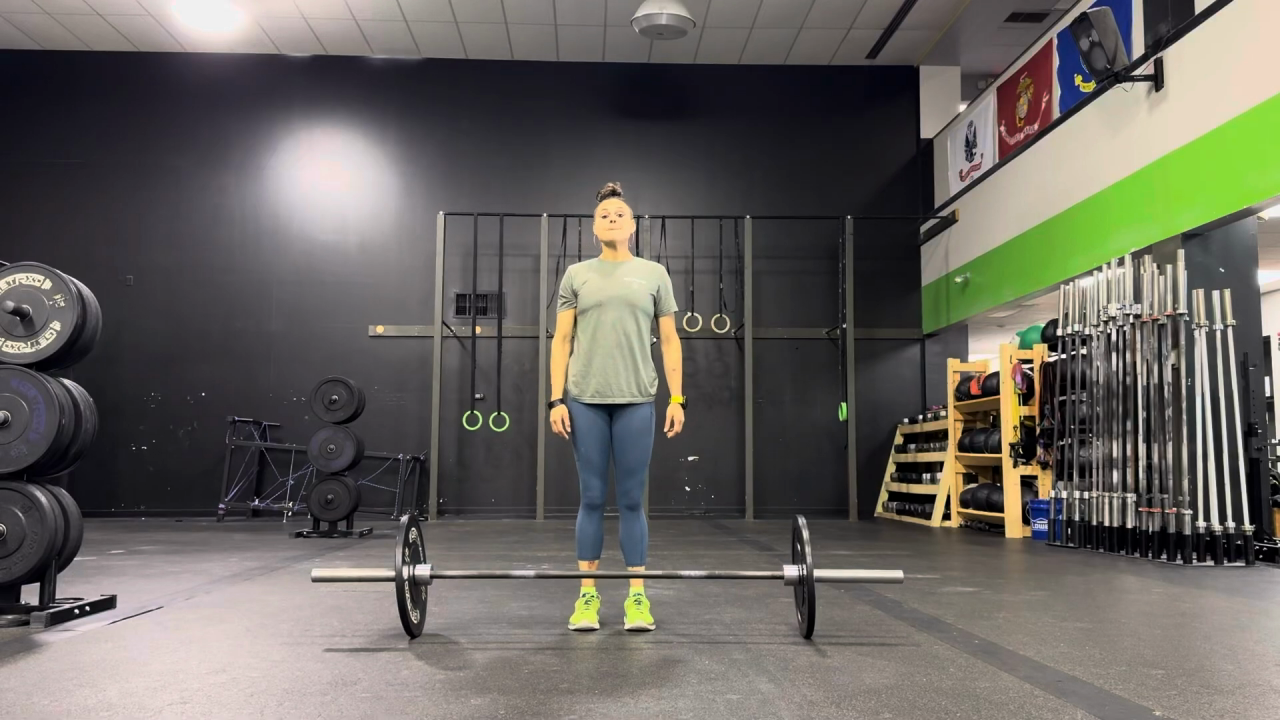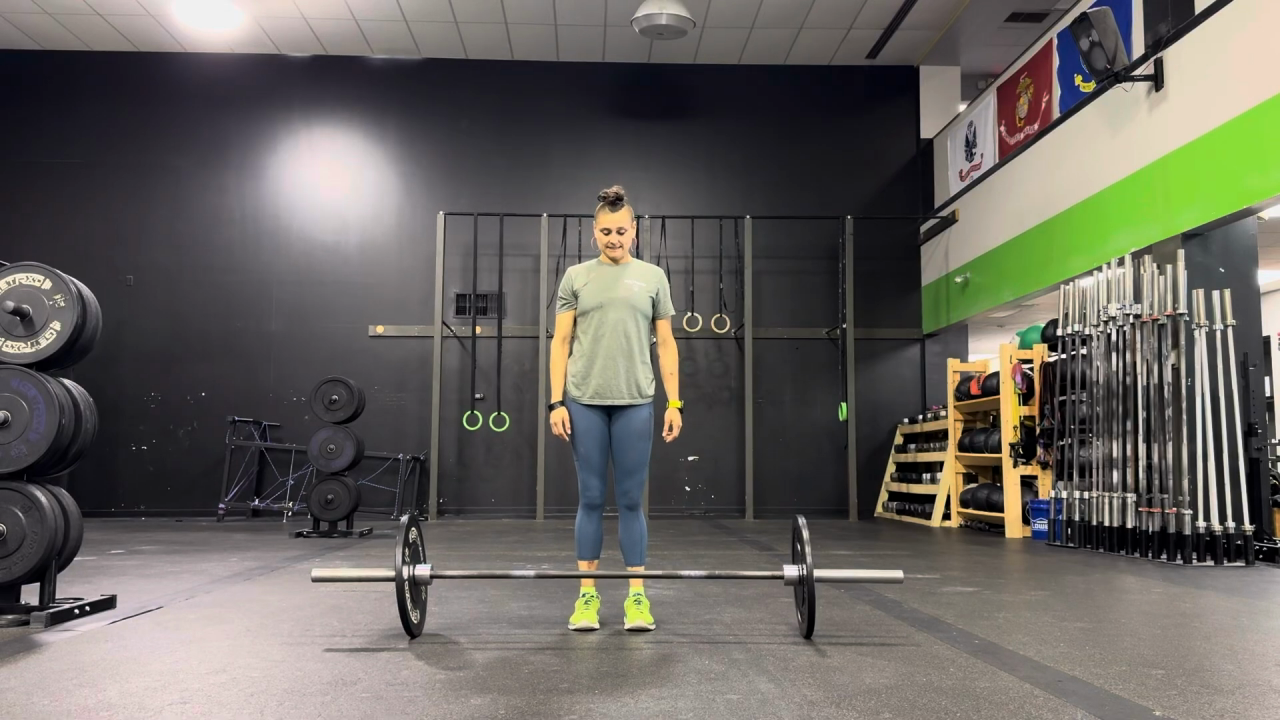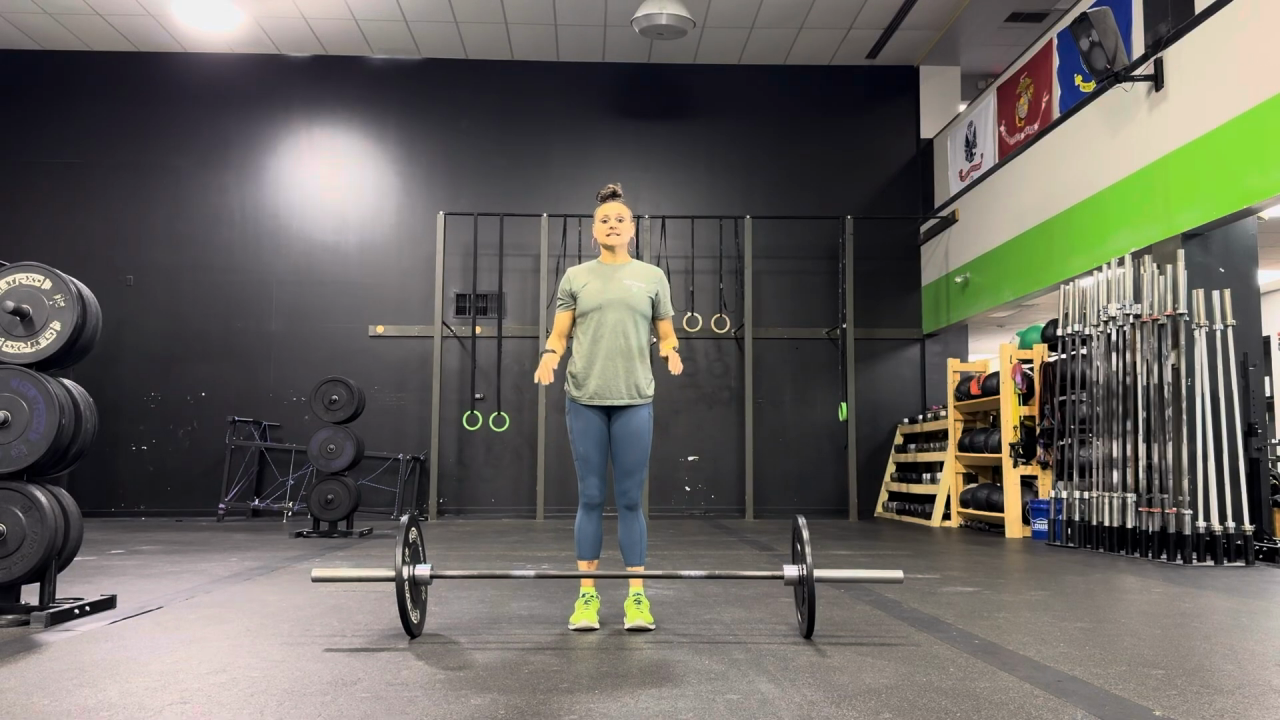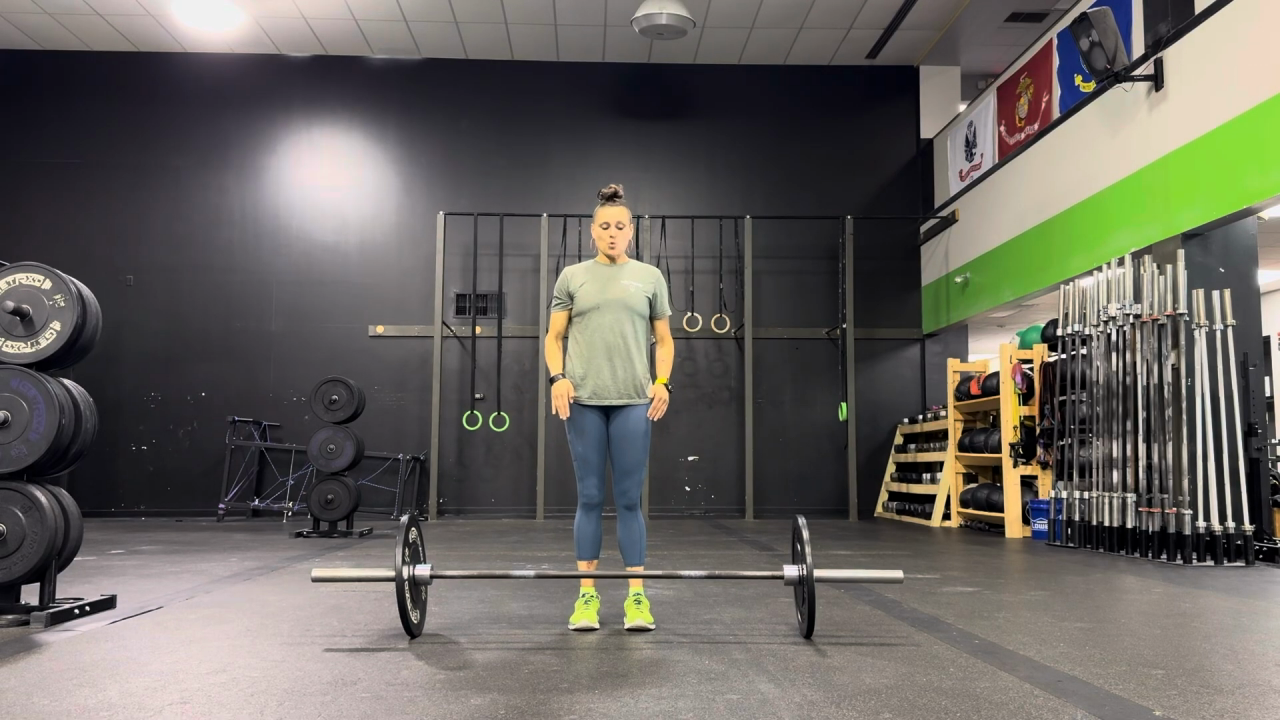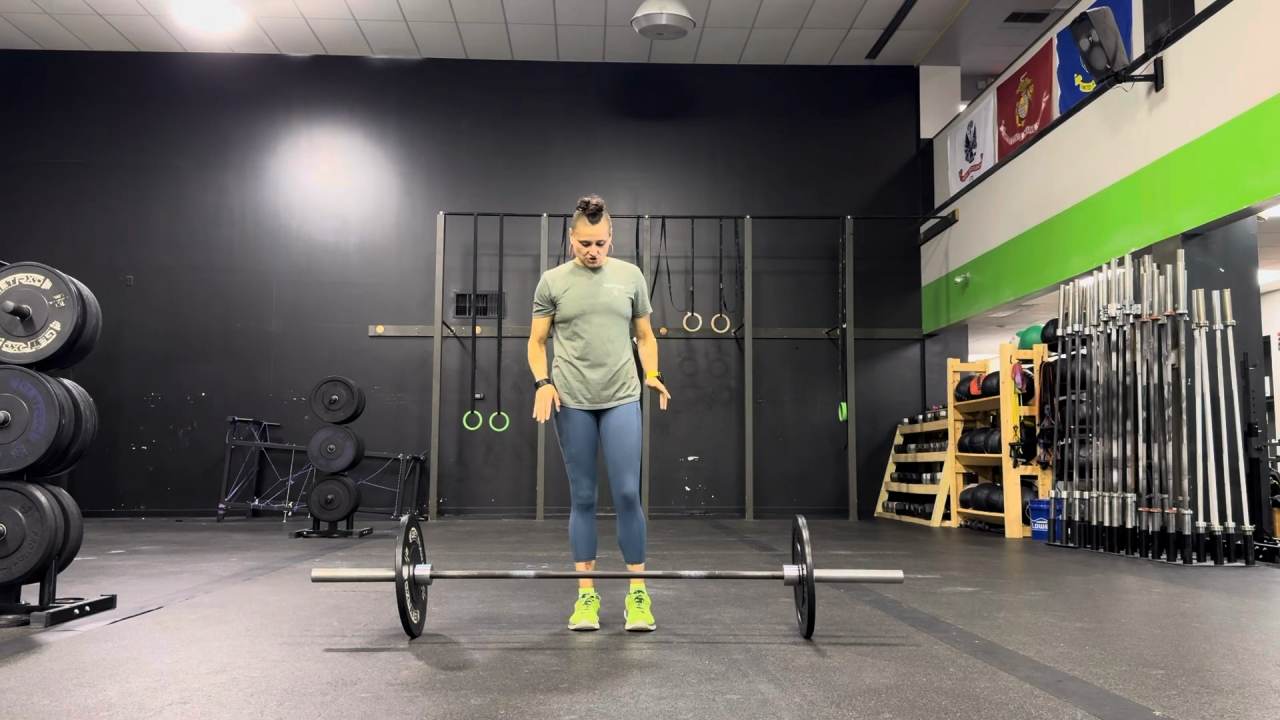
dt=1s
person 1, frame 1
left shoulder: (654, 274)
right shoulder: (577, 274)
left elbow: (670, 341)
right elbow: (562, 340)
left wrist: (677, 398)
right wrist: (556, 399)
left hip: (636, 401)
right hip: (586, 400)
left knee: (631, 499)
right knee: (592, 498)
left ankle: (637, 595)
right ankle: (587, 594)
person 1, frame 2
left shoulder: (653, 276)
right shoulder: (576, 276)
left elbow: (665, 343)
right elbow: (561, 342)
left wrist: (674, 402)
right wrist: (556, 402)
left hip: (635, 402)
right hip: (585, 401)
left knee: (630, 499)
right knee: (591, 498)
left ankle: (636, 595)
right ankle: (587, 594)
person 1, frame 3
left shoulder: (652, 277)
right shoulder: (575, 277)
left elbow: (666, 336)
right elbow: (559, 335)
left wrist: (671, 354)
right wrist: (550, 354)
left hip: (633, 401)
right hip: (585, 400)
left knee: (630, 500)
right knee: (590, 498)
left ankle: (636, 595)
right ankle: (587, 594)
person 1, frame 4
left shoulder: (650, 277)
right shoulder: (572, 277)
left elbow: (664, 340)
right elbow: (554, 337)
left wrist: (662, 382)
right wrist: (558, 377)
left hip: (633, 401)
right hip: (583, 401)
left knee: (629, 499)
right knee: (590, 498)
left ankle: (636, 595)
right ankle: (587, 594)
person 1, frame 5
left shoulder: (629, 275)
right shoulder: (552, 281)
left elbow: (644, 334)
right elbow: (536, 341)
left wrist: (652, 374)
right wrist: (543, 382)
left hip: (621, 399)
right hip: (571, 401)
left knee: (628, 494)
right knee: (583, 499)
left ankle: (637, 591)
right ankle: (586, 594)
